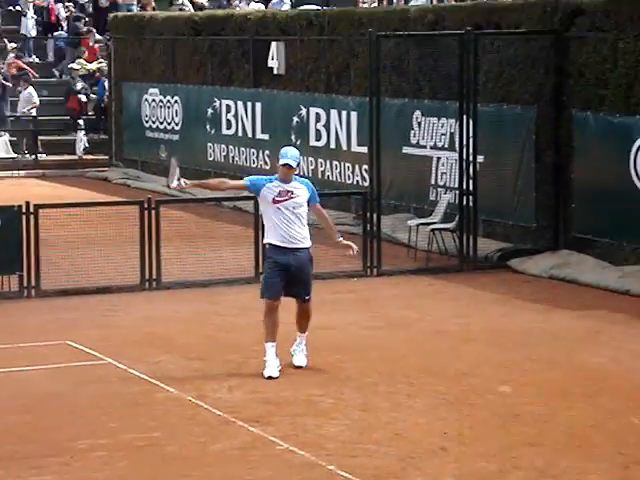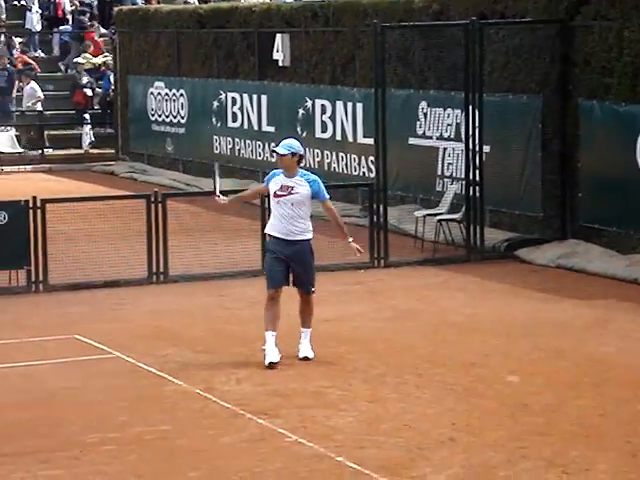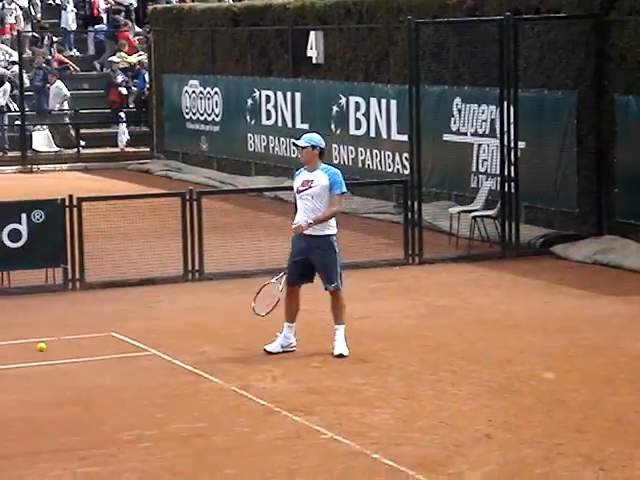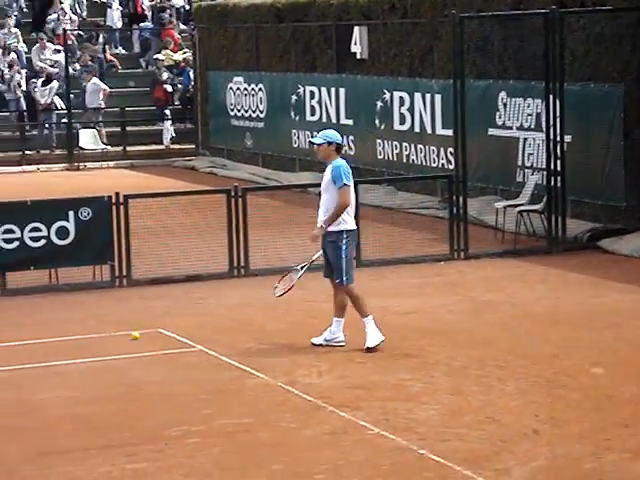
dt=0.3s
person 1, frame 1
left shoulder: (306, 186)
right shoulder: (262, 183)
left elbow: (320, 214)
right elbow: (227, 184)
left wrist: (339, 239)
right wrist: (193, 183)
left hip: (301, 252)
right hip: (276, 252)
left knee: (304, 304)
right knee: (271, 304)
left ankle: (299, 346)
right ankle: (271, 359)
person 1, frame 2
left shoulder: (312, 182)
right shoulder: (274, 177)
left elbow: (331, 211)
right elbow: (258, 191)
left wrist: (348, 238)
right wrist: (230, 200)
left hip: (301, 244)
right hip: (275, 243)
left knee: (306, 294)
right knee: (272, 293)
left ankle: (305, 342)
right ankle: (271, 348)
person 1, frame 3
left shoulder: (332, 175)
right shoulder: (299, 175)
left elbow: (335, 209)
left wrist: (310, 223)
left hip: (324, 239)
right hip: (300, 239)
left knee: (334, 290)
right knee: (291, 288)
left ankle: (340, 338)
right ankle: (287, 338)
person 1, frame 4
left shoulder: (338, 167)
right shoulder: (334, 168)
left elbow: (344, 202)
left wrist: (322, 227)
left hip: (340, 232)
right hip: (334, 232)
left knee: (344, 284)
right knee: (339, 284)
left ankle: (372, 329)
right ankle: (335, 331)
